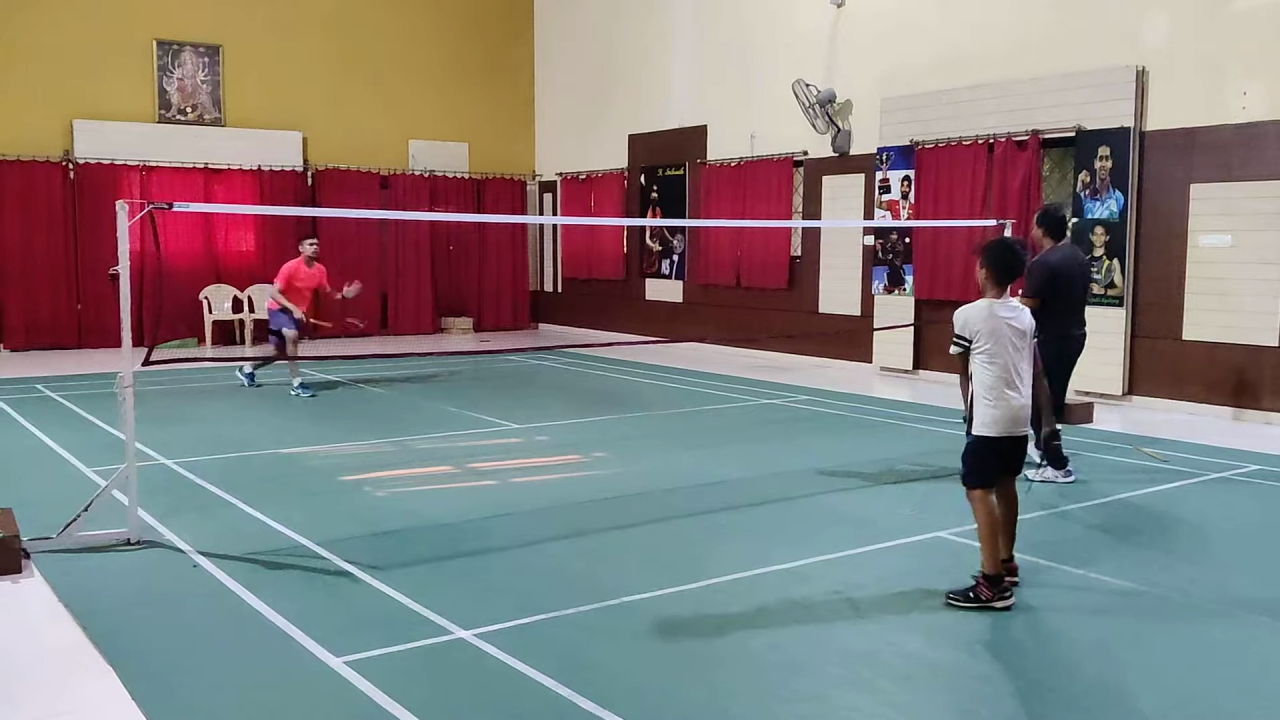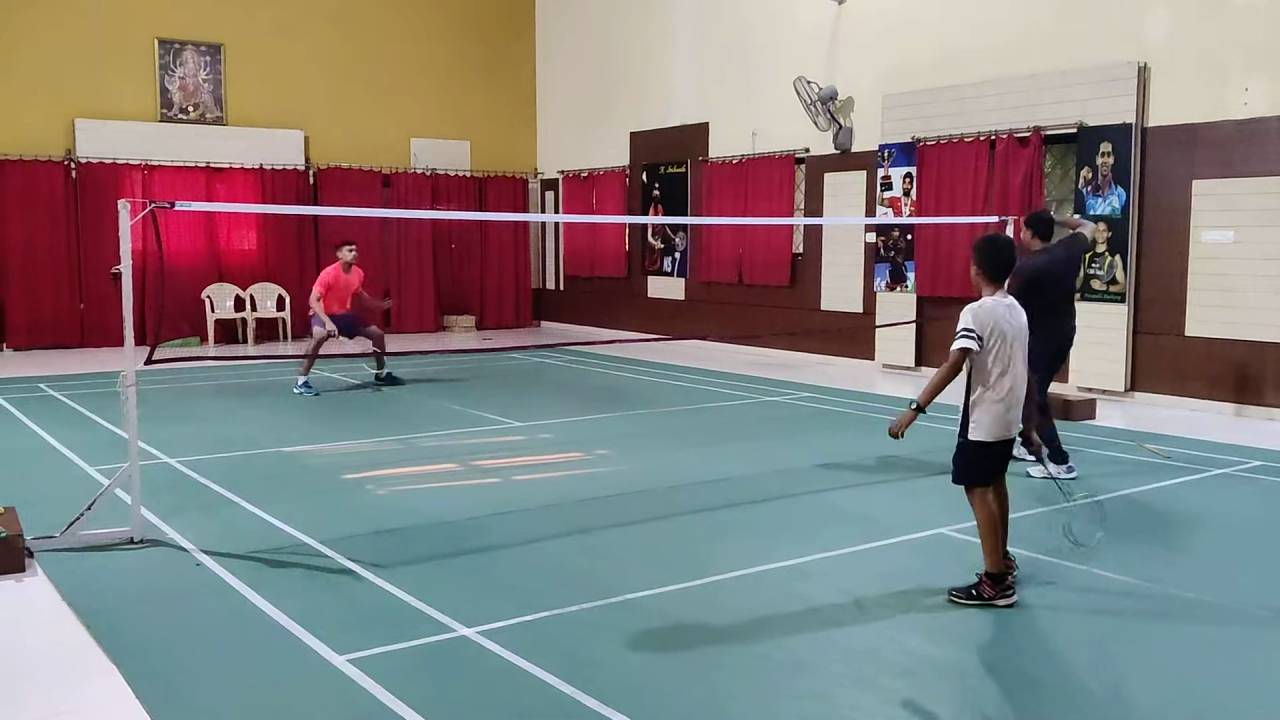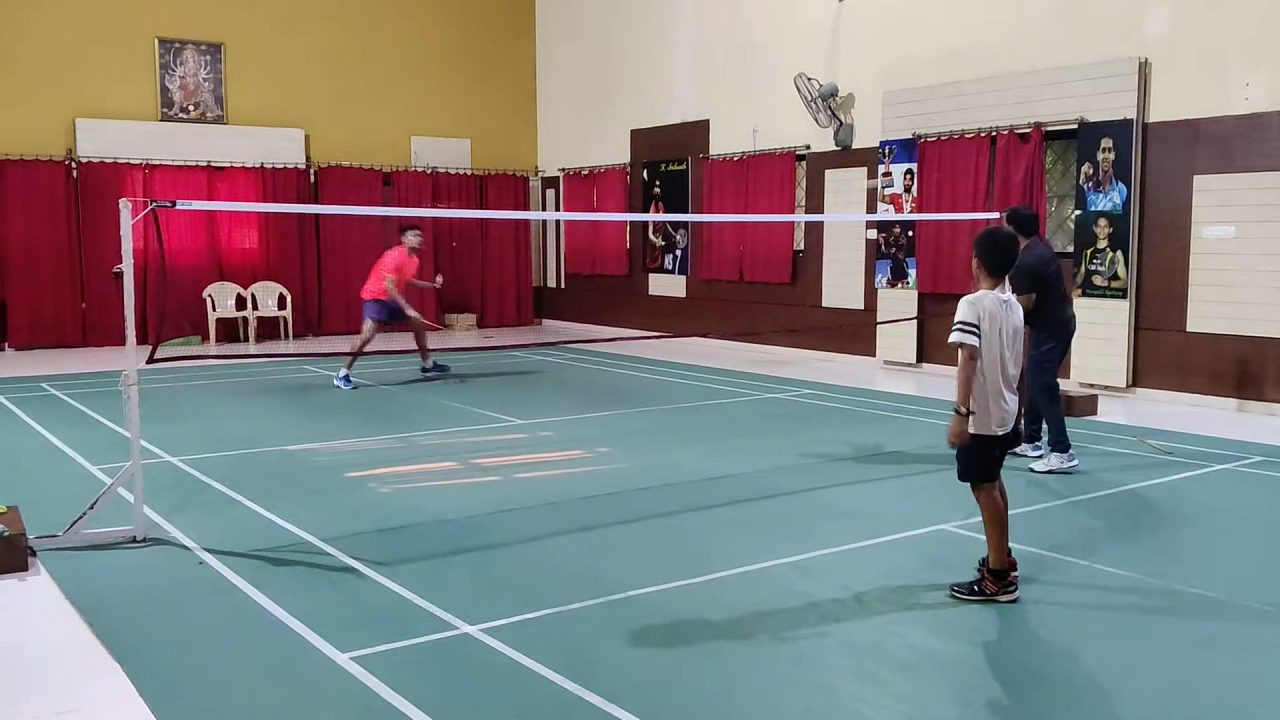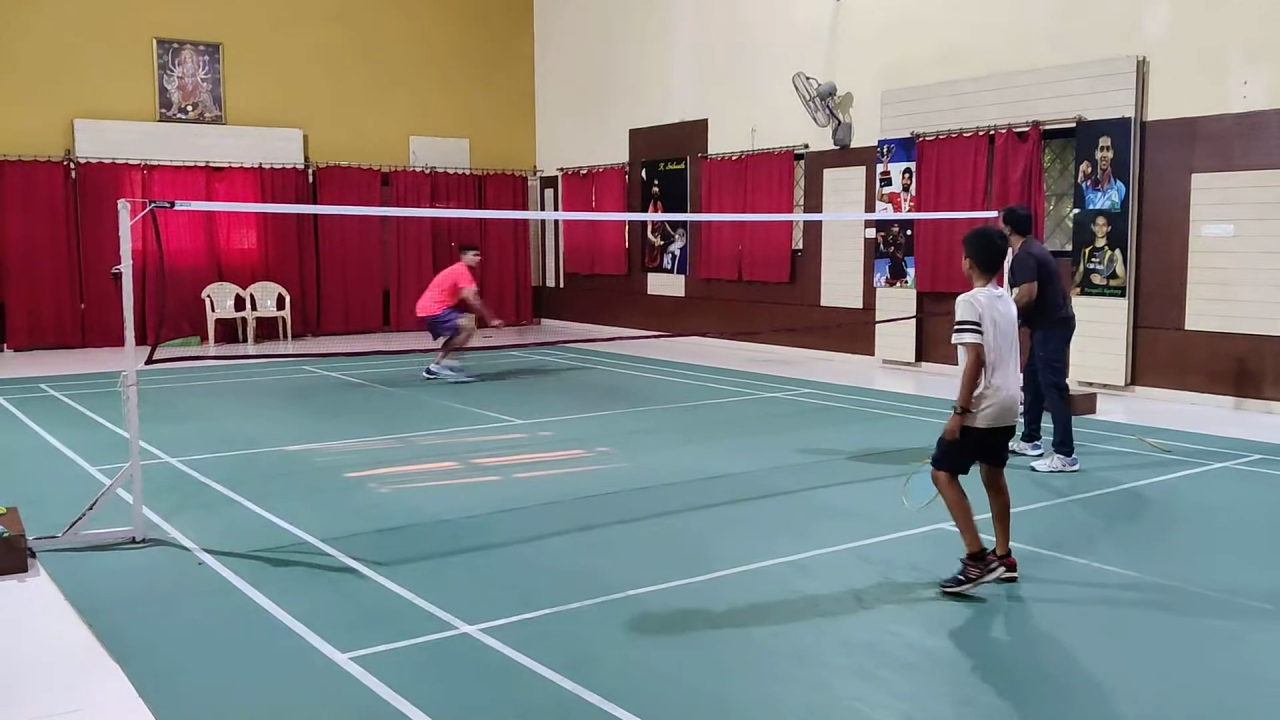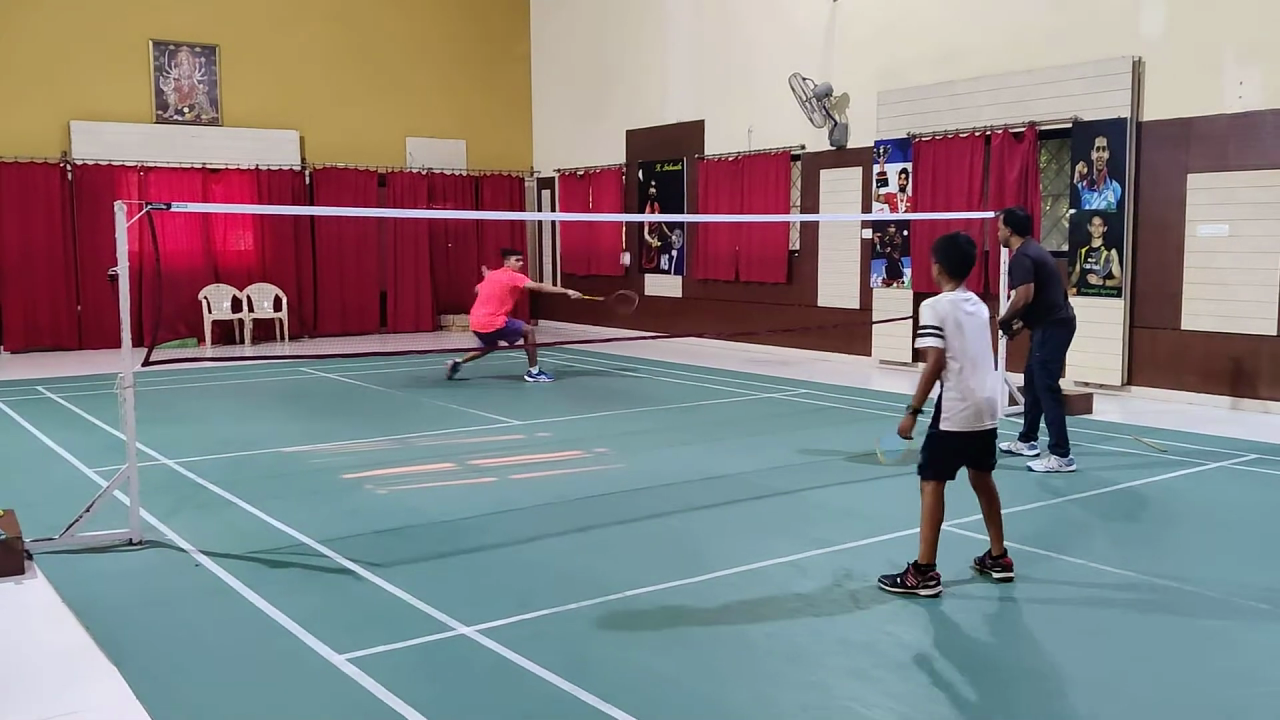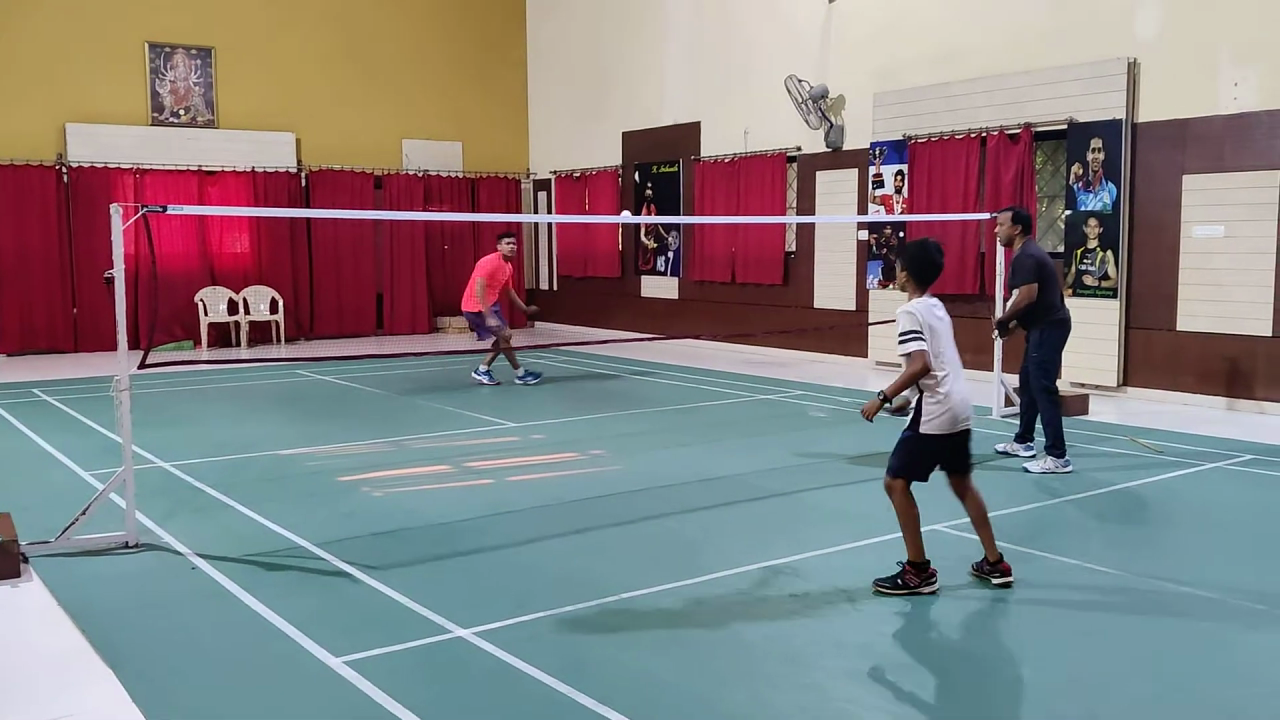
dt=0.3s
person 1, frame 1
left shoulder: (967, 315)
right shoulder: (1025, 315)
left elbow: (966, 373)
right elbow: (1036, 372)
left wrist: (971, 411)
right wrist: (1047, 420)
left hip: (988, 420)
right hip: (1019, 418)
left knee: (979, 493)
right knee: (1005, 487)
left ankle: (994, 584)
right ankle: (1006, 563)
person 1, frame 2
left shoulder: (976, 313)
right shoulder: (1018, 311)
left elbow: (953, 366)
right elbow: (1024, 373)
left wrist: (915, 409)
right wrist: (1029, 424)
left hip: (983, 420)
right hip: (1009, 418)
left knee: (979, 492)
right knee: (995, 486)
left ankle: (997, 582)
right ankle: (1003, 560)
person 1, frame 3
left shoulder: (972, 304)
right shoulder: (1014, 306)
left elbow: (969, 361)
right elbow: (1015, 363)
left wrist: (960, 412)
left hip: (981, 414)
right hip: (1006, 412)
left knee: (984, 488)
right knee: (992, 481)
left ankle: (998, 578)
right ankle: (1002, 558)
person 1, frame 4
left shoulder: (970, 301)
right shoulder: (1006, 301)
left elbow: (975, 360)
left wrist: (959, 411)
left hip: (982, 408)
right hip: (1007, 405)
left knee: (943, 474)
right knee: (993, 475)
left ankle: (978, 558)
right ankle: (1002, 557)
person 1, frame 5
left shoulder: (935, 306)
right shoulder: (979, 305)
left elbow: (934, 363)
left wrist: (912, 410)
left hip: (955, 412)
right hip: (987, 407)
left knee: (932, 484)
right knee: (982, 479)
left ankle: (924, 572)
right ankle: (998, 557)
person 1, frame 6
left shoulder: (910, 312)
right shoulder: (937, 308)
left elbow: (920, 366)
left wrist: (883, 398)
left hip: (933, 415)
right hip: (958, 410)
left knee: (896, 483)
right knee: (962, 483)
left ankle: (919, 571)
right ankle: (994, 563)
person 2, frame 1
left shoulder: (1041, 264)
right shoulder: (1080, 259)
left elbow: (1027, 308)
left hip: (1051, 340)
right hip: (1074, 336)
right knee: (1053, 398)
left ankle: (1059, 467)
right ankle: (1044, 448)
person 2, frame 2
left shoulder: (1025, 268)
right shoulder: (1070, 250)
right elbow: (1088, 227)
right wrist: (1056, 220)
left hip: (1040, 339)
right hip: (1063, 335)
left knee: (1032, 399)
right knee: (1034, 394)
left ankle: (1060, 463)
right ankle: (1029, 446)
person 2, frame 3
left shoulder: (1025, 261)
right shoulder: (1041, 248)
left elbow: (1025, 305)
left hip: (1049, 330)
right hip: (1057, 324)
left knee: (1044, 388)
right knee: (1034, 383)
left ankle: (1061, 452)
right ankle: (1031, 441)
person 2, frame 4
left shoulder: (1024, 256)
right shoulder: (1032, 249)
left elbow: (1027, 295)
right wrist: (1016, 318)
left hip: (1052, 327)
right hip: (1050, 324)
left knee: (1053, 388)
right knee: (1032, 381)
left ankle: (1065, 455)
right ankle: (1030, 440)
person 2, frame 5
left shoulder: (1021, 257)
right shoulder: (1033, 251)
left elbow: (1024, 297)
left wrist: (1004, 320)
right wrist: (1021, 322)
left hip: (1052, 327)
right hip: (1051, 324)
left knee: (1047, 388)
right knee: (1033, 382)
left ankle: (1061, 456)
right ankle: (1027, 440)
person 2, frame 6
left shoulder: (1024, 256)
right shoulder: (1029, 252)
left elbow: (1027, 297)
left wrist: (1003, 320)
right wrist: (1014, 323)
left hip: (1048, 328)
right hip: (1044, 326)
left knee: (1043, 389)
right knee: (1028, 383)
left ankle: (1057, 457)
right ankle: (1023, 441)
